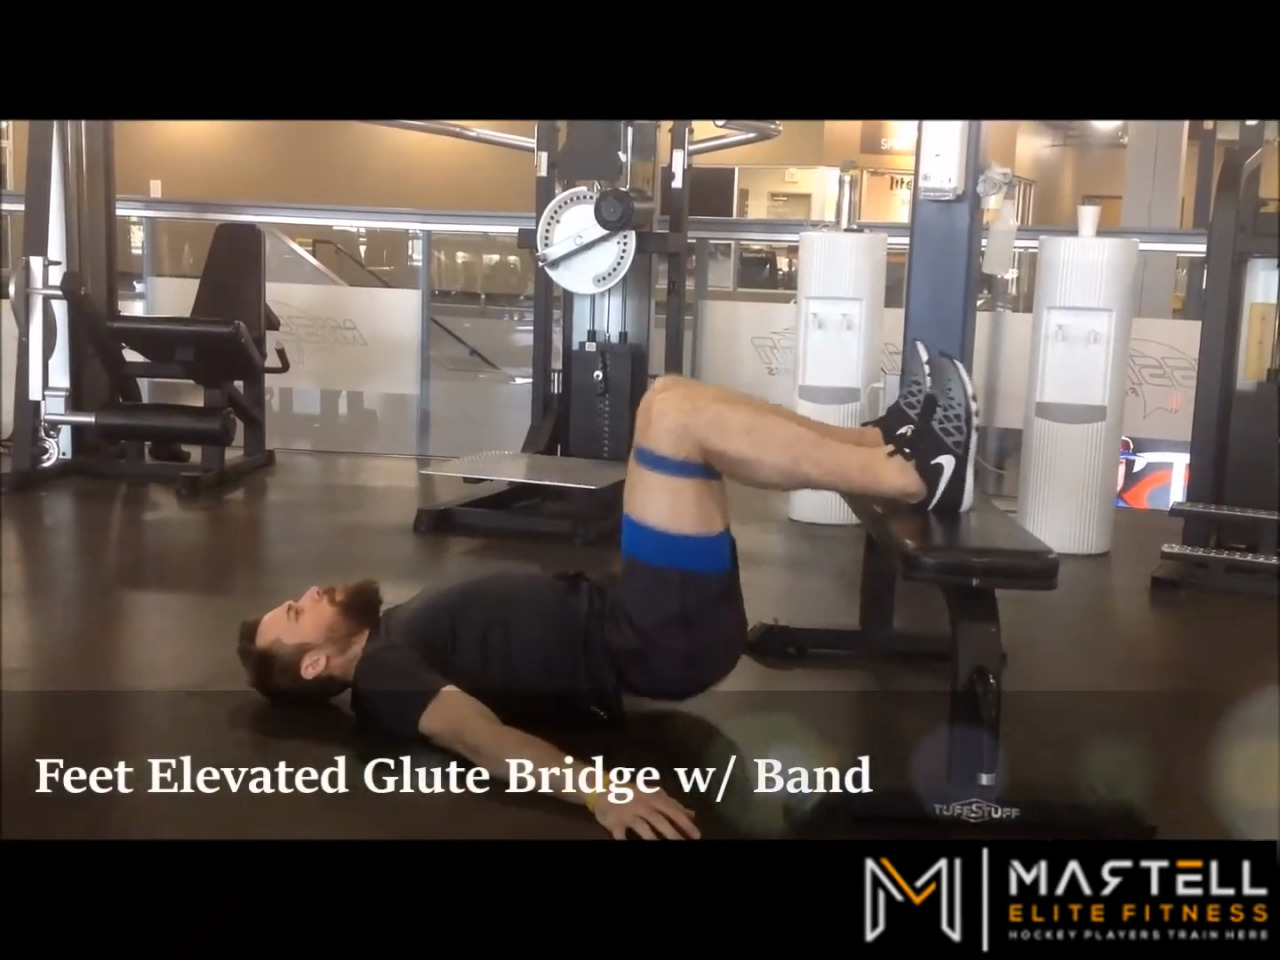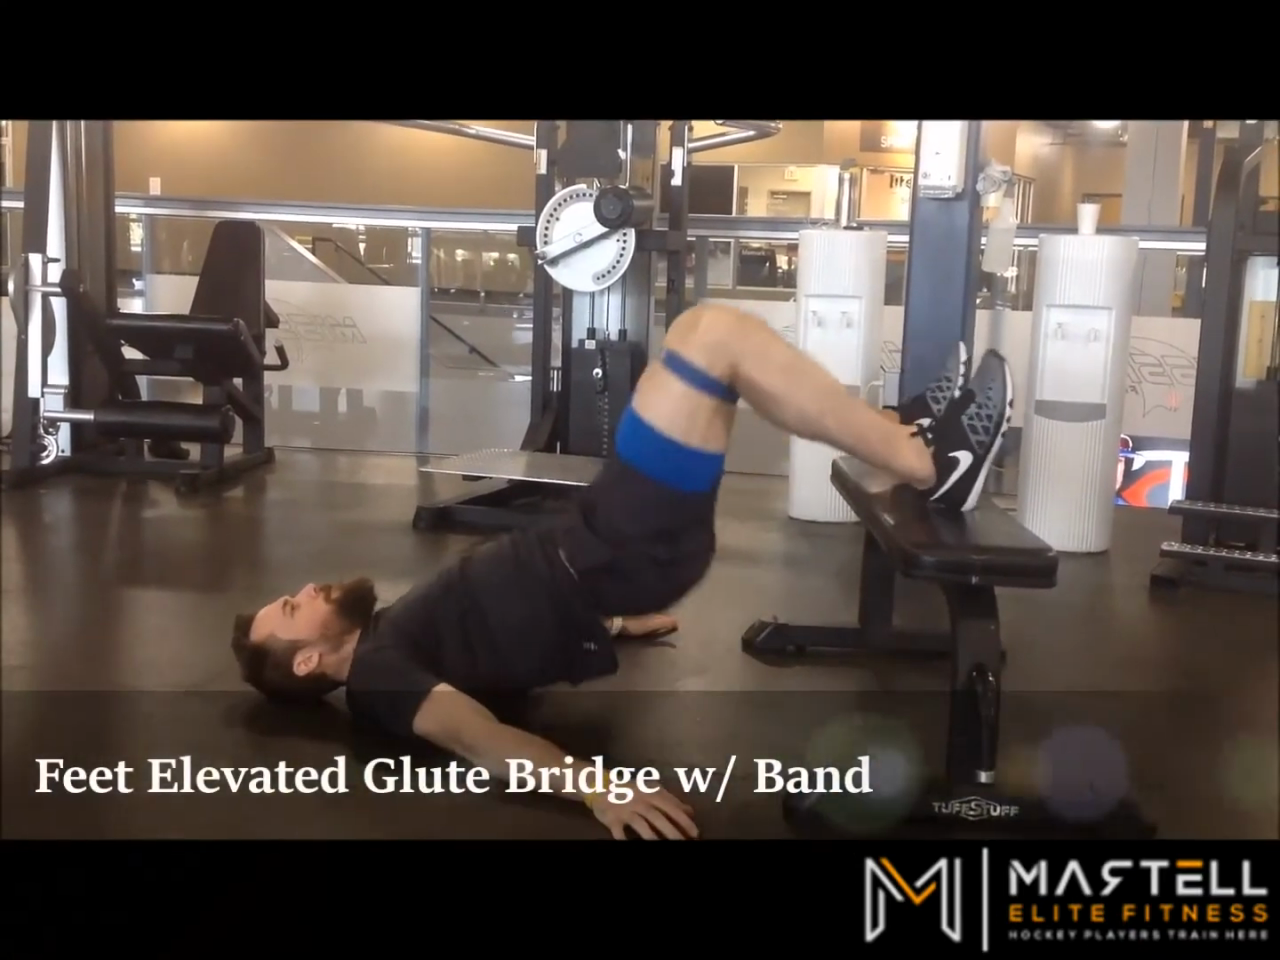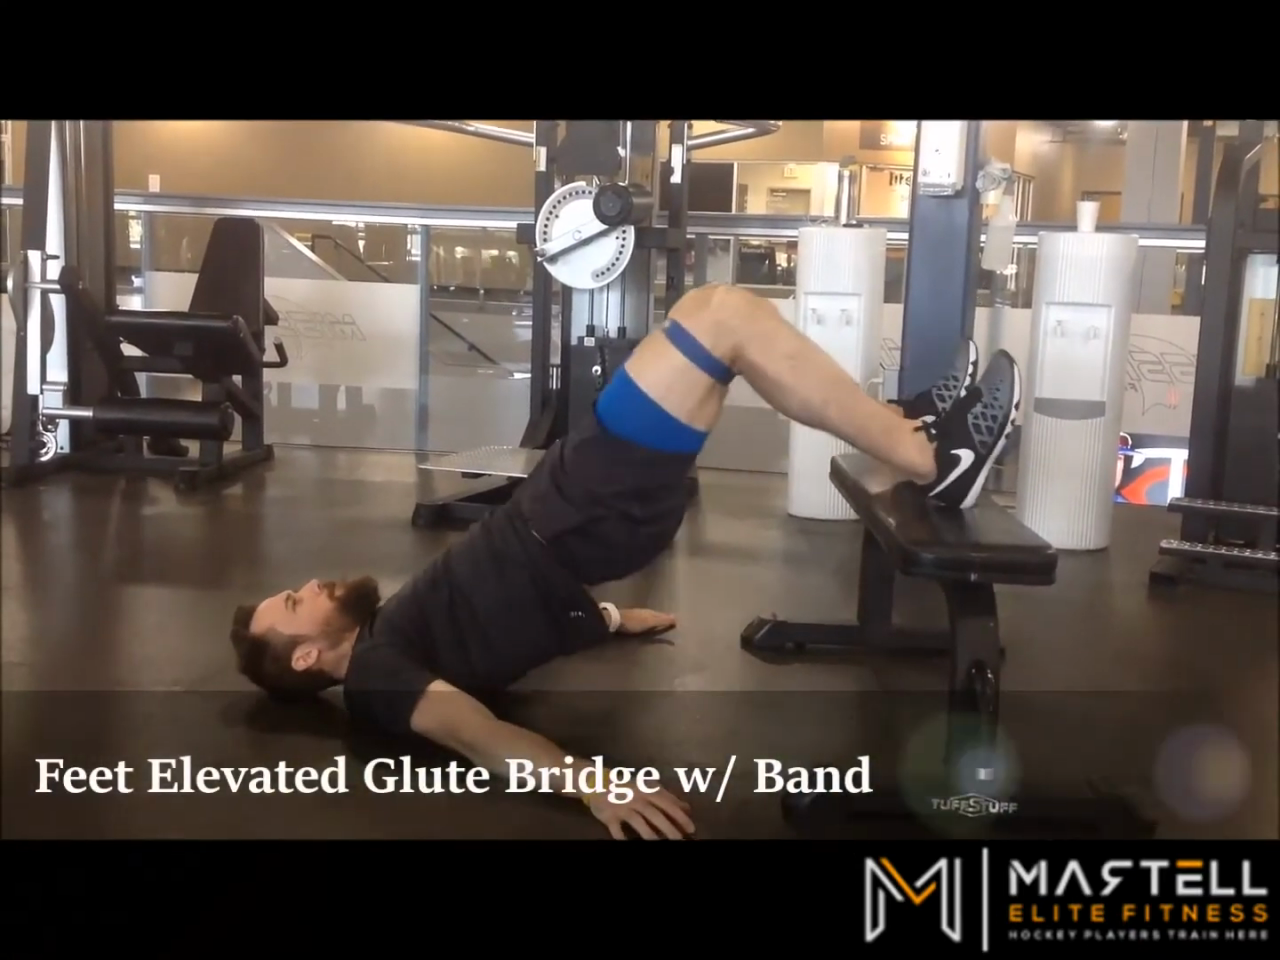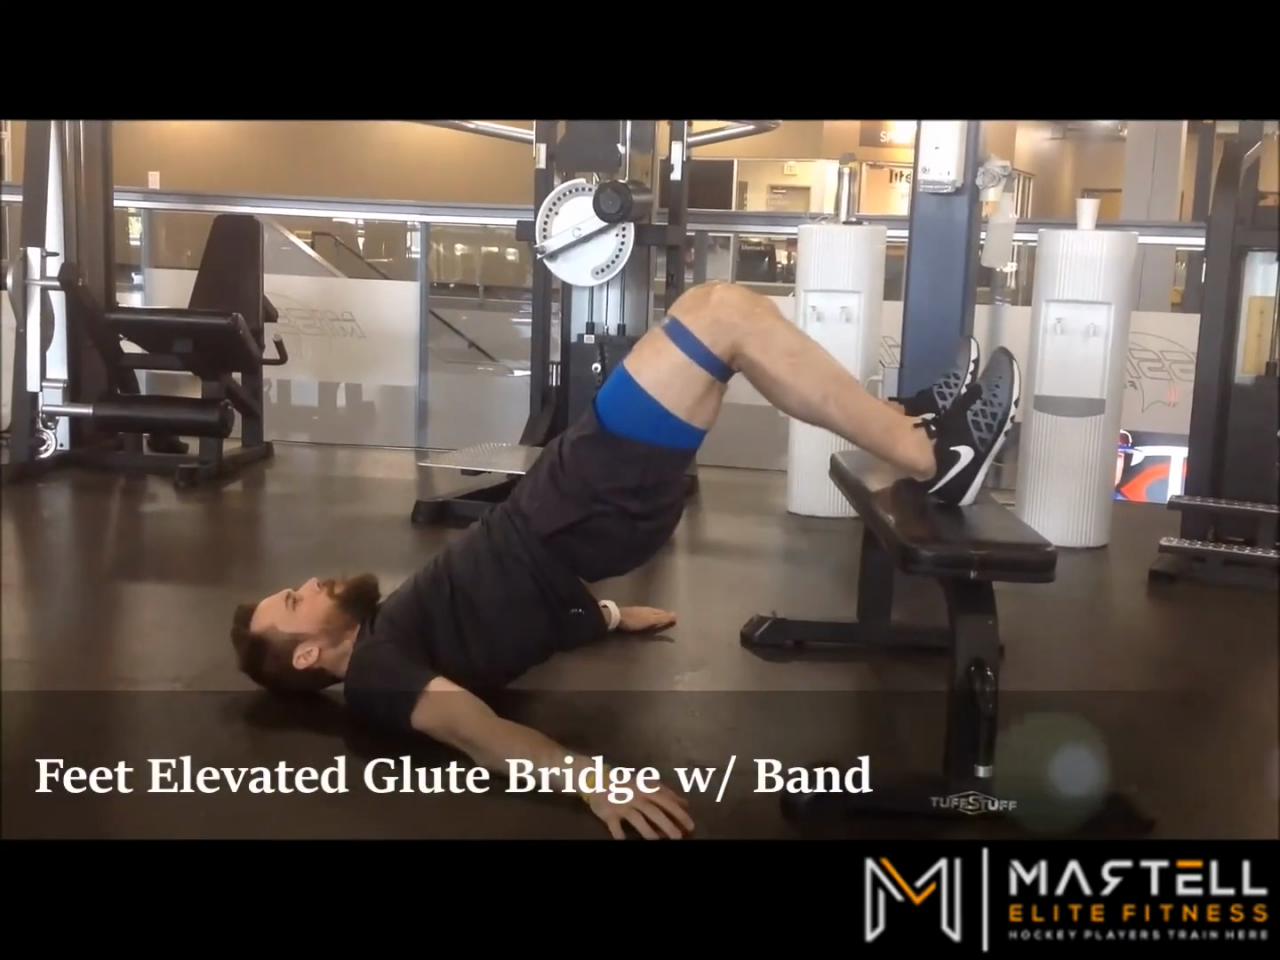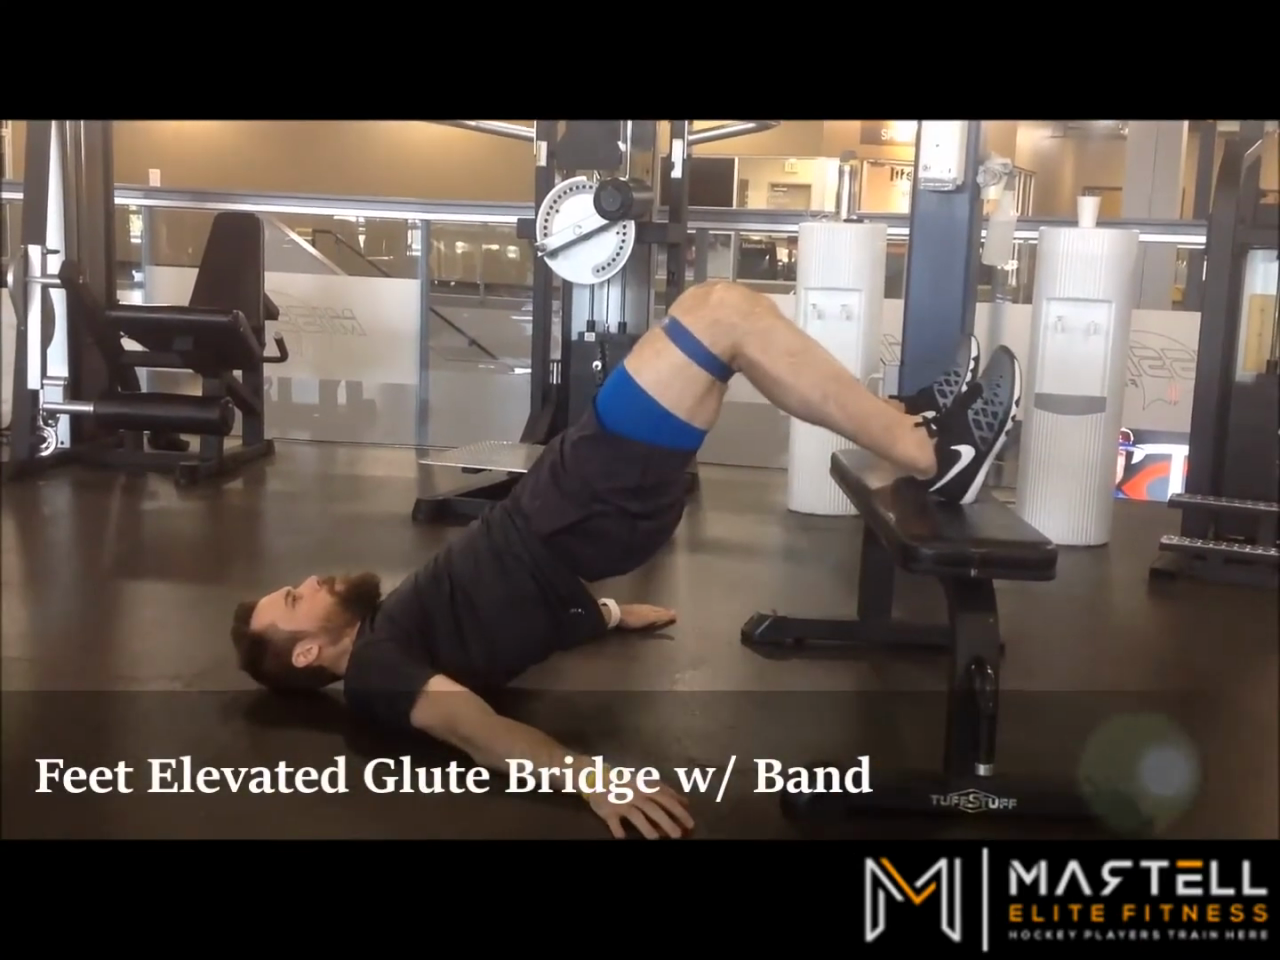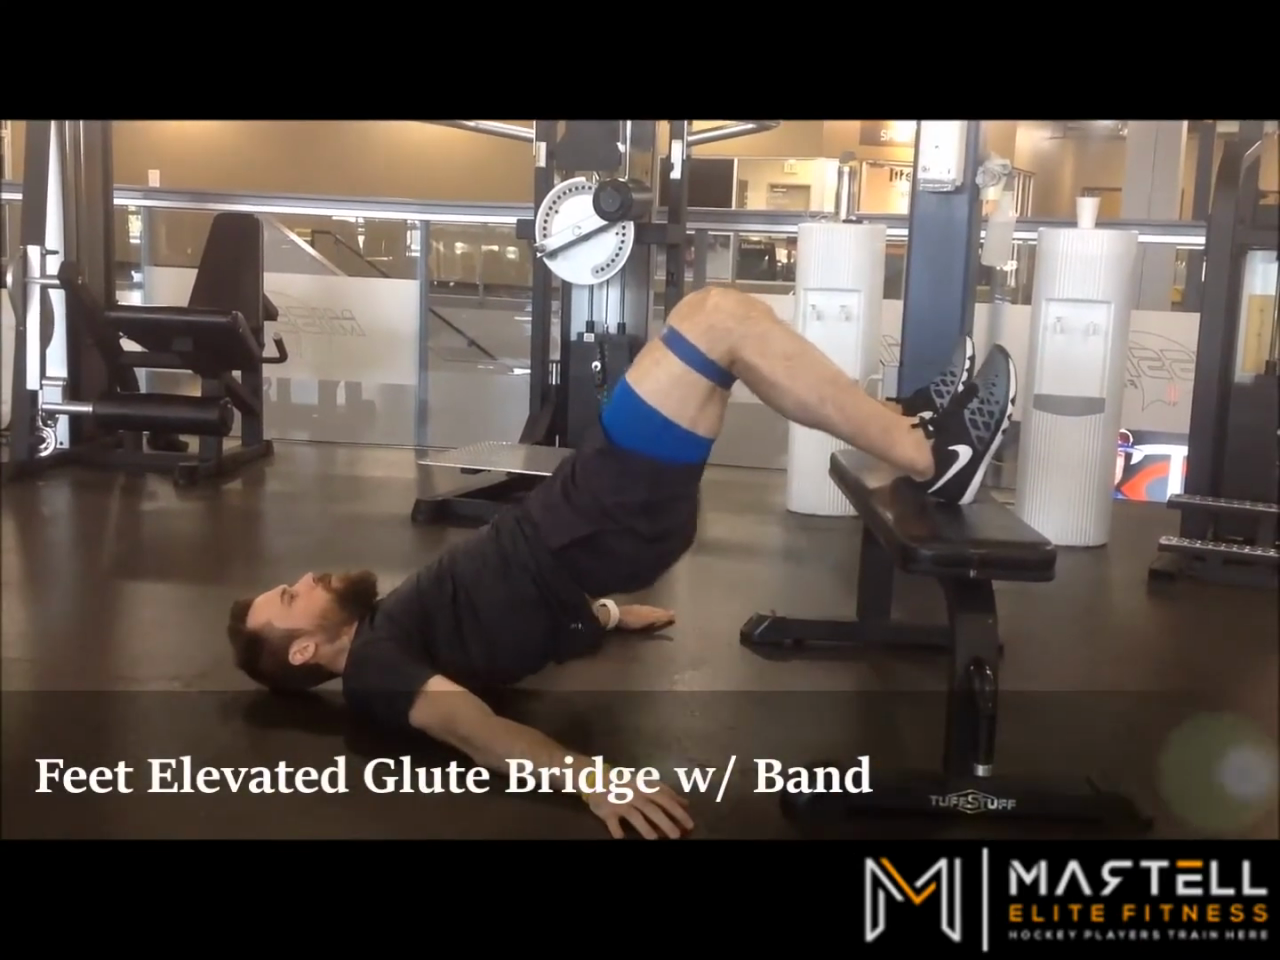
dt=0.3s
person 1, frame 1
left shoulder: (395, 636)
right shoulder: (384, 677)
right elbow: (479, 736)
right wrist: (593, 789)
left hip: (616, 624)
right hip: (661, 638)
left knee: (684, 412)
right knee: (674, 407)
left ankle: (890, 442)
right ankle: (920, 475)
person 1, frame 2
left shoulder: (389, 635)
right shoulder: (377, 679)
right elbow: (472, 735)
right wrist: (592, 786)
left hip: (588, 555)
right hip: (616, 557)
left knee: (713, 343)
right knee: (712, 332)
left ankle: (907, 431)
right ankle: (930, 464)
person 1, frame 3
left shoulder: (384, 636)
right shoulder: (374, 676)
right elbow: (471, 731)
right wrist: (589, 782)
left hip: (564, 519)
right hip: (590, 512)
left knee: (723, 316)
right knee: (723, 313)
left ankle: (910, 427)
right ankle: (932, 459)
person 1, frame 4
left shoulder: (386, 632)
right shoulder: (376, 673)
right elbow: (470, 728)
right wrist: (589, 778)
left hip: (566, 513)
right hip: (591, 509)
left knee: (725, 315)
right knee: (723, 312)
left ankle: (908, 424)
right ankle: (930, 455)
person 1, frame 5
left shoulder: (383, 630)
right shoulder: (375, 671)
right elbow: (469, 725)
right wrist: (588, 776)
left hip: (564, 514)
right hip: (590, 511)
left knee: (721, 315)
right knee: (720, 310)
left ankle: (908, 420)
right ankle: (932, 453)
person 1, frame 6
left shoulder: (382, 628)
right shoulder: (374, 670)
right elbow: (466, 725)
left wrist: (604, 610)
right wrist: (587, 776)
left hip: (567, 527)
right hip: (603, 527)
left knee: (722, 321)
right knee: (718, 318)
left ankle: (903, 422)
right ankle: (928, 454)
